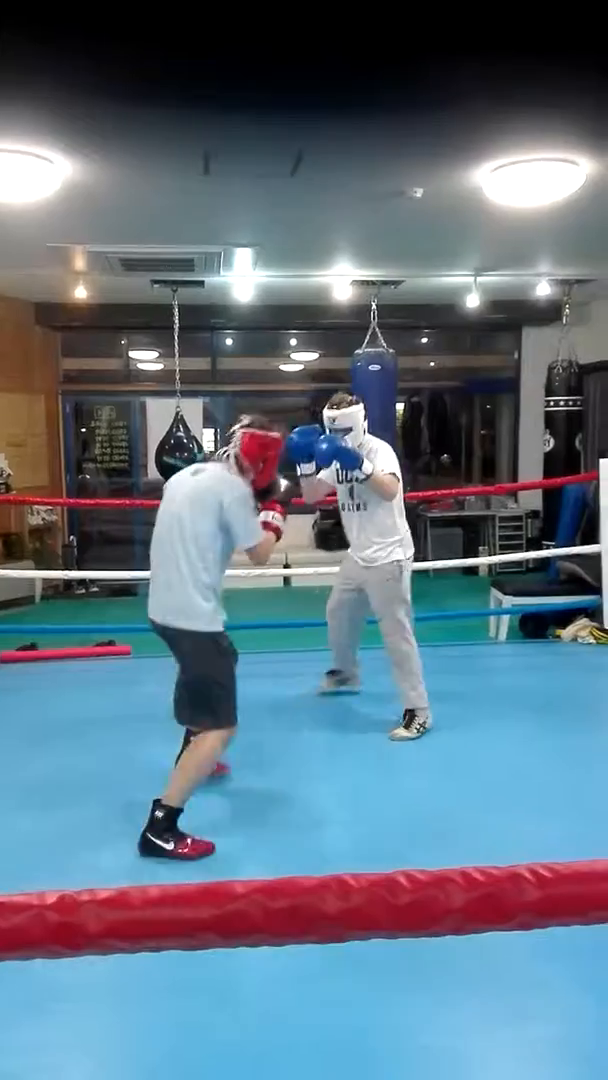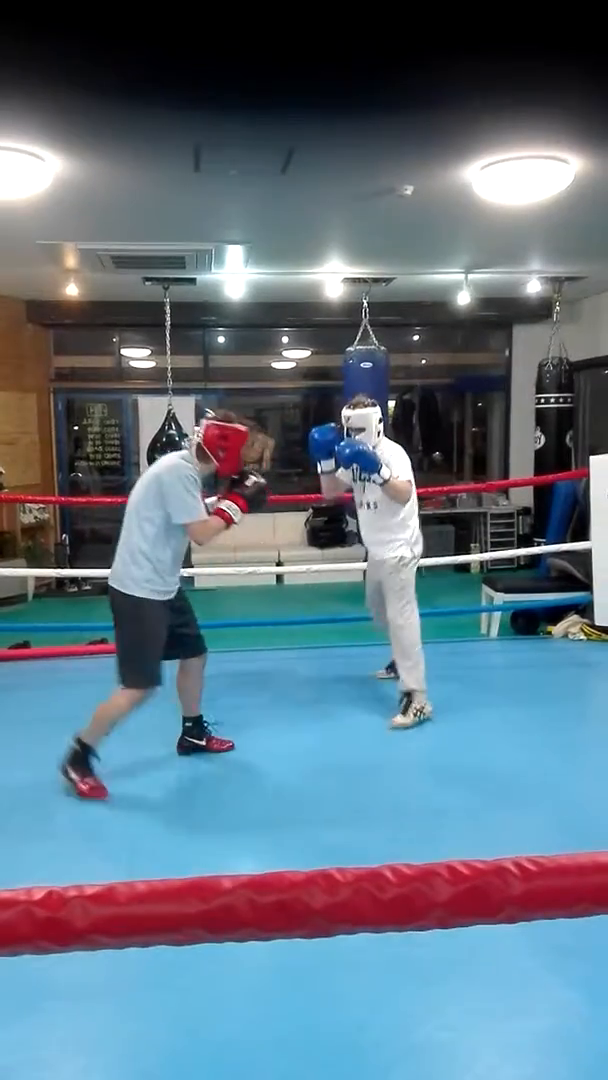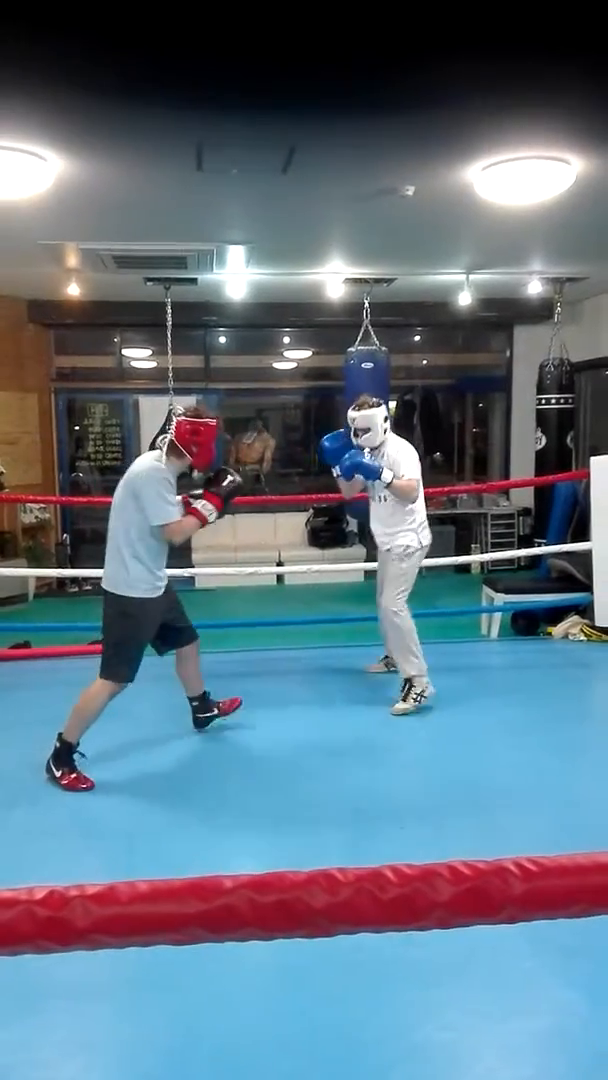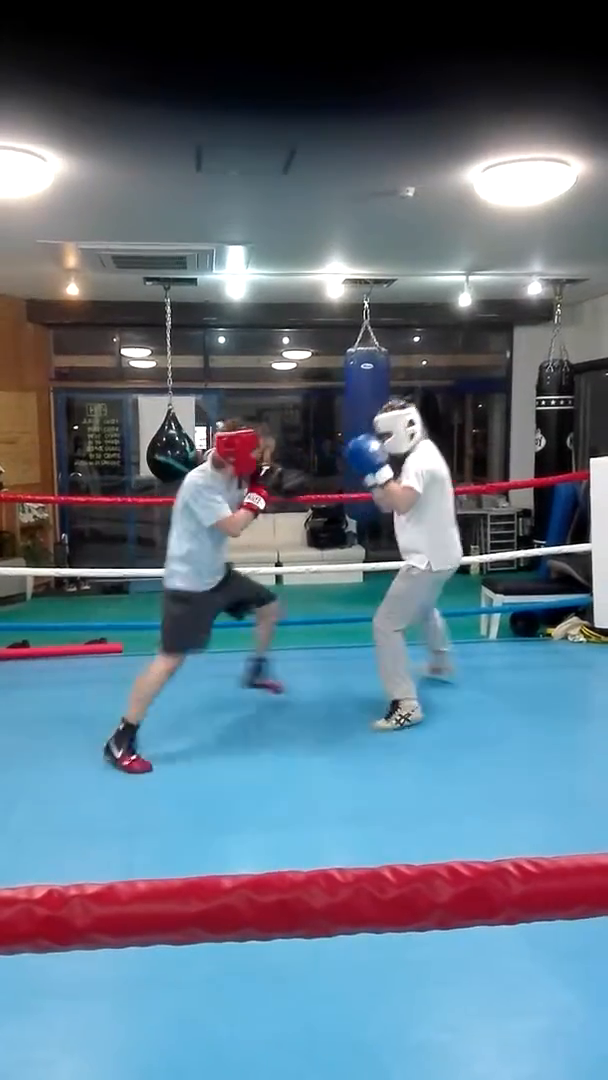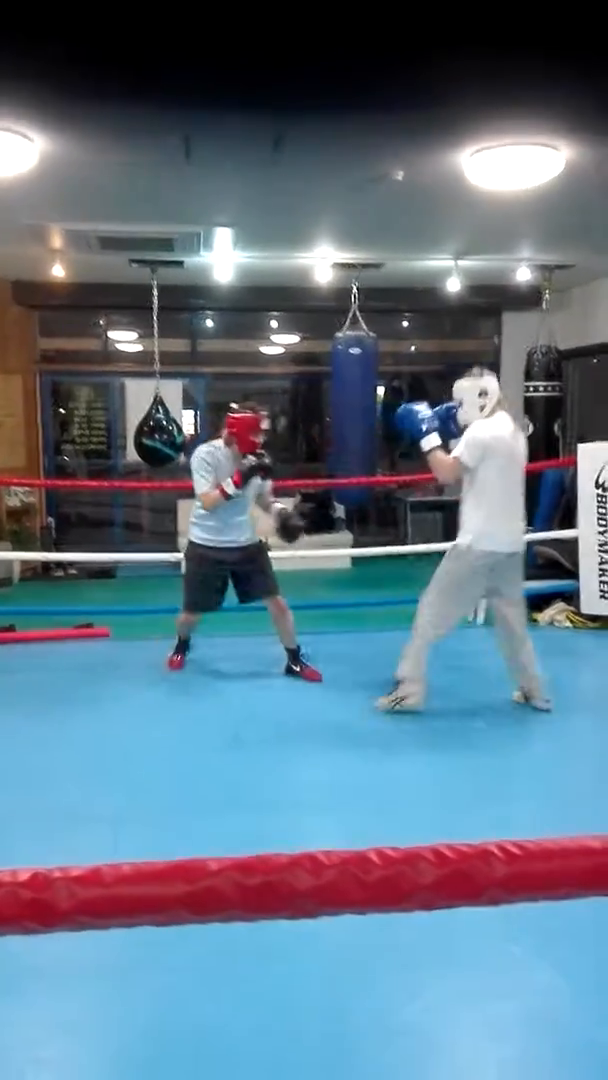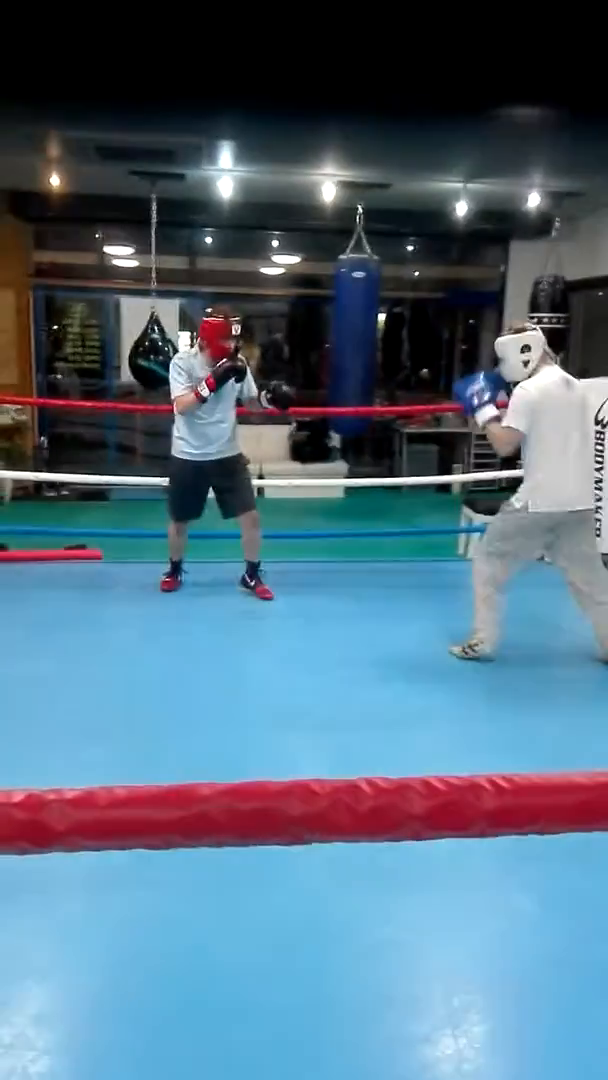
dt=0.4s
person 1, frame 1
left shoulder: (186, 476)
right shoulder: (231, 487)
right elbow: (259, 554)
right wrist: (273, 508)
left hip: (165, 607)
right hip: (194, 616)
left knee: (201, 685)
right knee: (218, 727)
left ankle: (192, 757)
right ankle: (160, 827)
person 1, frame 2
left shoulder: (185, 468)
right shoulder: (177, 470)
left elbow: (195, 519)
right elbow: (200, 533)
left wrist: (232, 500)
right wrist: (238, 501)
left hip: (165, 587)
right hip: (138, 590)
left knee: (195, 657)
right knee: (138, 688)
left ankle: (193, 733)
right ankle: (78, 757)
person 1, frame 3
left shoulder: (161, 466)
right shoulder: (153, 471)
left elbow: (172, 513)
right elbow: (175, 532)
left wrist: (198, 501)
right wrist: (211, 503)
left hip: (151, 584)
right hip: (130, 590)
left knee: (187, 644)
right knee: (114, 679)
left ankle: (203, 708)
right ankle: (61, 758)
person 1, frame 4
left shoulder: (227, 474)
right shoulder: (199, 481)
right elbow: (233, 526)
right wrist: (260, 492)
left hip: (215, 573)
right hip: (189, 581)
left knee: (268, 607)
right knee: (172, 658)
left ankle: (256, 669)
right ankle: (122, 739)
person 1, frame 5
left shoulder: (256, 456)
right shoulder: (206, 455)
left elbow: (263, 496)
right elbow: (208, 501)
left wrist: (281, 512)
right wrist: (239, 477)
left hip: (245, 543)
right hip: (207, 545)
left knee: (276, 600)
right knee: (193, 610)
left ankle: (295, 660)
right ankle: (181, 647)
person 1, frame 6
left shoulder: (236, 361)
right shoulder: (183, 361)
left elbow: (249, 400)
right elbow: (183, 405)
left wrist: (269, 398)
right wrist: (214, 379)
left hip: (227, 455)
right hip: (188, 457)
left knee: (250, 515)
right knee: (180, 520)
left ankle: (252, 575)
right ankle: (175, 569)
person 2, frame 1
left shoulder: (379, 449)
right shoulder: (337, 458)
left elbow: (390, 490)
right elbow: (311, 496)
left wrist: (358, 463)
right wrist: (305, 462)
left hip: (389, 556)
right hip: (360, 555)
left knee: (396, 632)
right knee: (339, 616)
left ankle: (418, 710)
right ankle: (345, 672)
person 2, frame 2
left shoulder: (393, 453)
right shoulder: (356, 458)
left elbow: (404, 494)
right elbow: (330, 492)
left wrist: (376, 469)
right wrist: (325, 459)
left hip: (400, 549)
right hip: (378, 550)
left knee: (400, 616)
right knee: (379, 610)
left ankle: (416, 696)
right ankle: (400, 662)
person 2, frame 3
left shoulder: (400, 450)
right shoulder: (368, 453)
left elbow: (412, 492)
right elbow: (350, 491)
left wrist: (380, 475)
right wrist: (341, 465)
left hip: (408, 541)
right hip: (388, 541)
left knee: (392, 605)
right knee: (386, 603)
left ankle: (418, 682)
right ankle: (395, 656)
person 2, frame 4
left shoulder: (420, 460)
right shoulder: (420, 457)
left elbow: (399, 504)
right elbow: (391, 503)
left wrist: (376, 469)
right wrist: (373, 470)
left hip: (426, 560)
right hip: (441, 556)
left knee: (386, 626)
right knee: (424, 612)
left ankle: (405, 706)
right ankle: (440, 662)
person 2, frame 5
left shoulder: (481, 432)
right shoulder: (513, 433)
left elbow: (447, 474)
left wrist: (427, 436)
right wrist: (447, 434)
left hip: (480, 543)
right hip: (511, 544)
left knee: (434, 612)
right knee: (511, 618)
left ankle: (409, 688)
right ankle: (532, 690)
person 2, frame 6
left shoulder: (528, 392)
right shoulder: (575, 387)
left elbow: (505, 444)
left wrist: (482, 408)
right wrist: (501, 395)
left hip: (538, 502)
right hip: (580, 503)
left knee: (489, 558)
left ankle: (481, 638)
